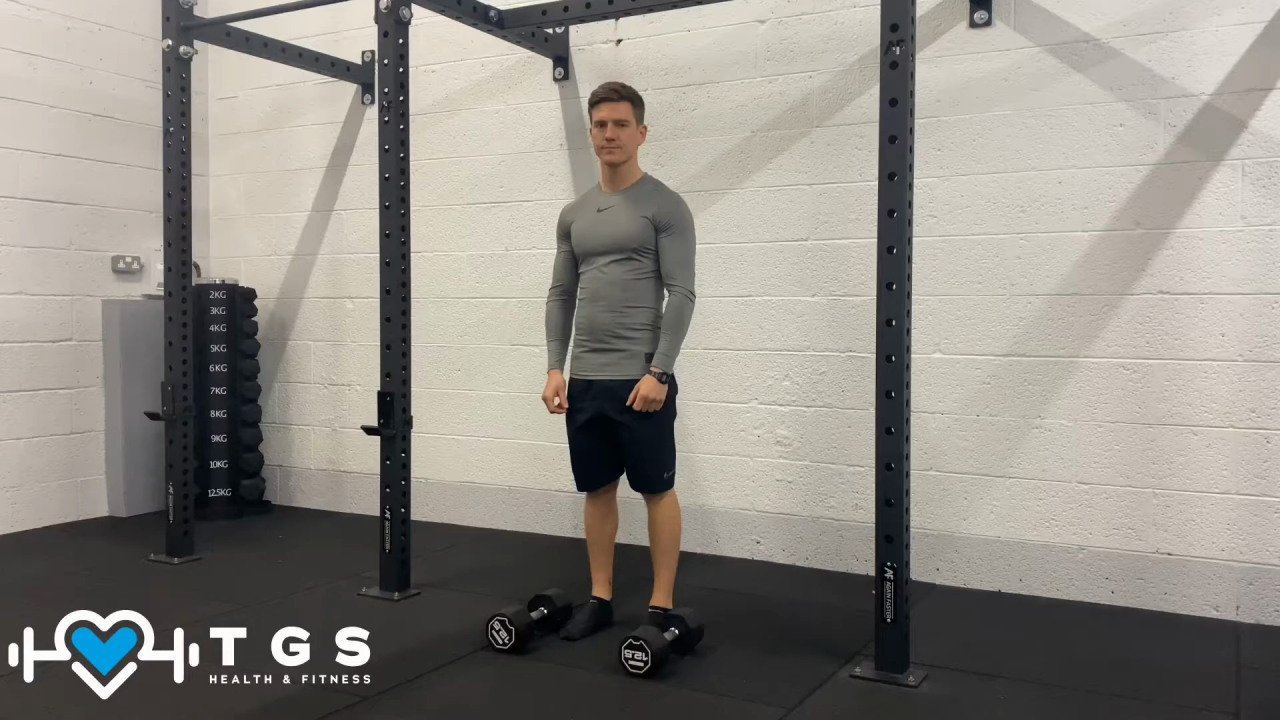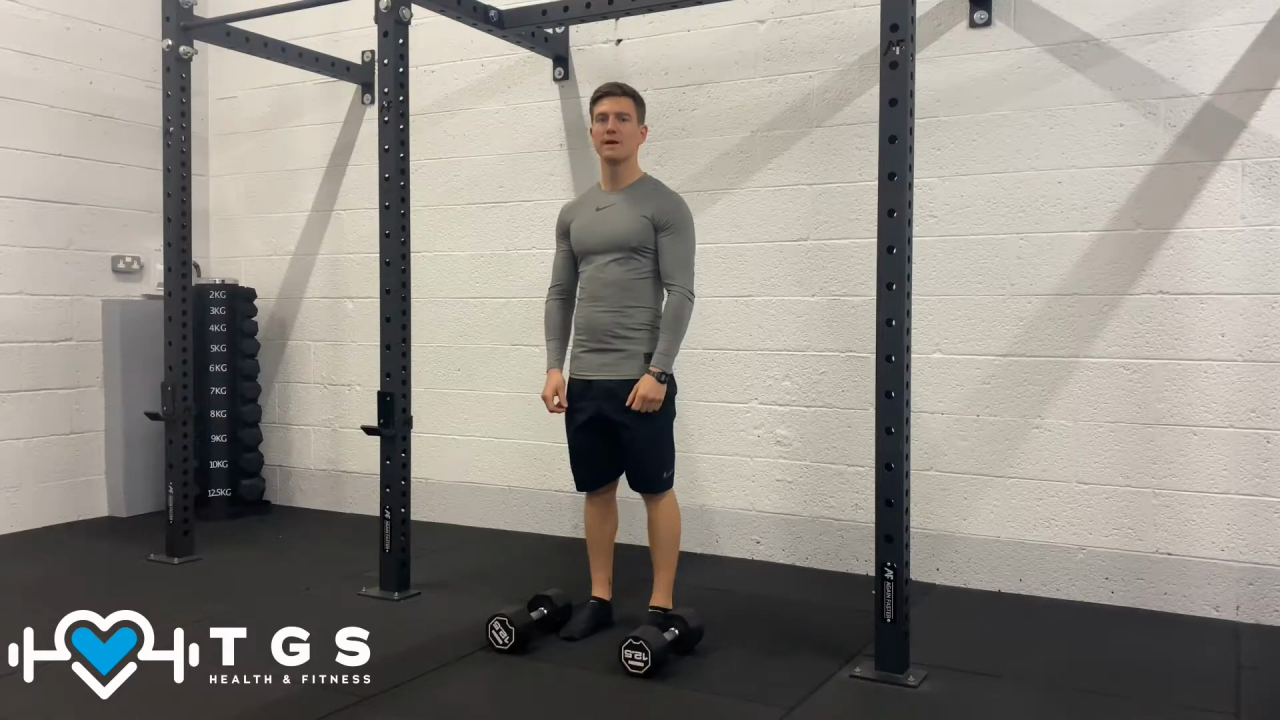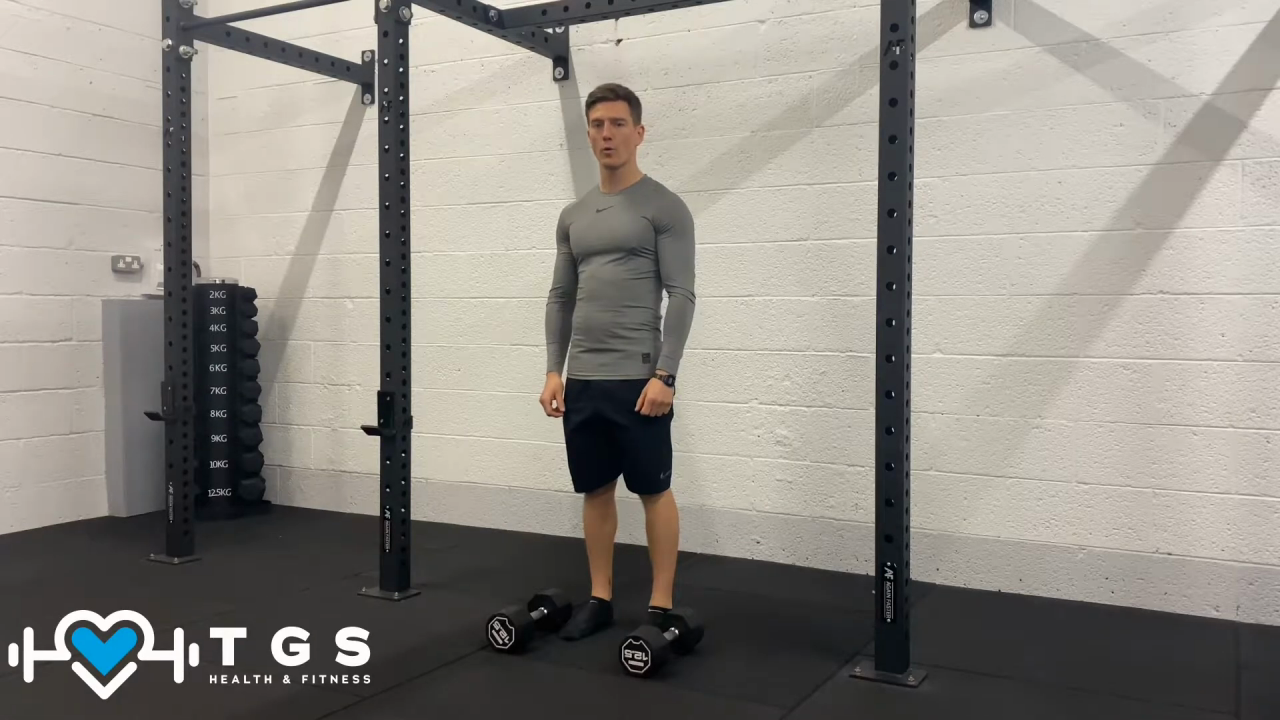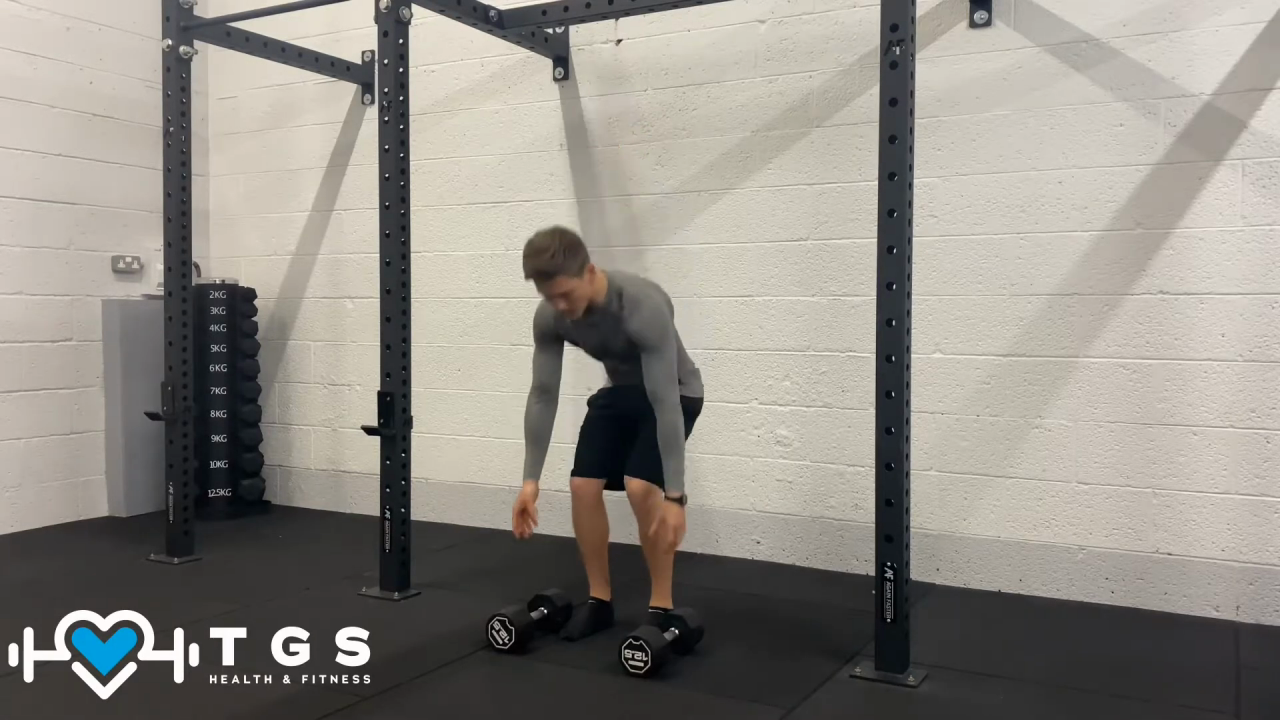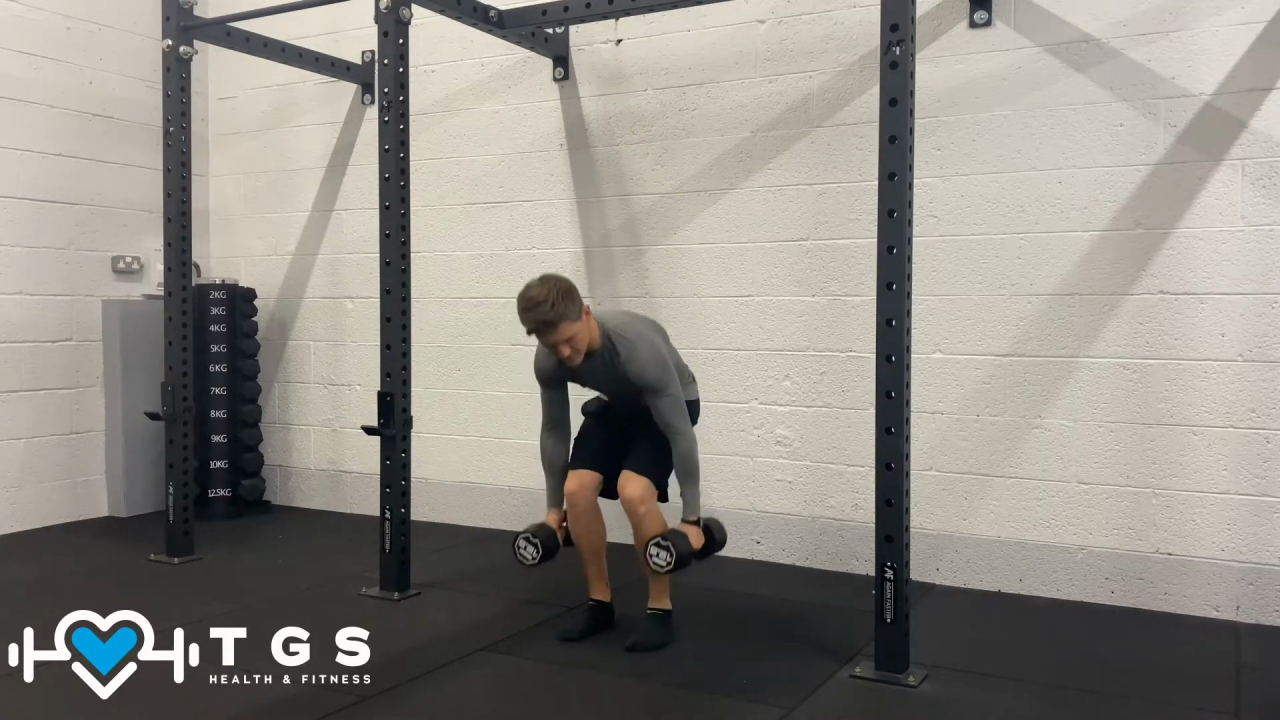
dt=1s
person 1, frame 1
left shoulder: (665, 206)
right shoulder: (574, 213)
left elbow: (681, 294)
right elbow: (561, 295)
left wrist: (659, 371)
right wrist: (555, 367)
left hip: (641, 376)
right hip: (585, 379)
left knee: (656, 489)
right knee: (597, 489)
left ankle: (661, 606)
right ankle: (600, 598)
person 1, frame 2
left shoulder: (665, 206)
right shoulder: (573, 213)
left elbow: (680, 294)
right elbow: (559, 294)
left wrist: (658, 371)
right wrist: (554, 366)
left hip: (640, 377)
right hip: (584, 379)
left knee: (656, 489)
right knee: (597, 489)
left ankle: (661, 606)
right ankle: (600, 599)
person 1, frame 3
left shoulder: (664, 207)
right shoulder: (573, 215)
left elbow: (681, 297)
right elbow: (560, 297)
left wrist: (664, 374)
right wrist: (553, 370)
left hip: (638, 378)
right hip: (582, 380)
left knee: (653, 490)
right knee: (595, 490)
left ankle: (661, 606)
right ankle: (600, 598)
person 1, frame 4
left shoulder: (643, 307)
right shoulder: (549, 316)
left elbow: (665, 402)
right elbow: (542, 394)
left wrist: (674, 496)
right wrist: (530, 480)
left hip: (675, 391)
right hip: (618, 392)
left knee: (640, 487)
right knee: (583, 486)
left ankle: (662, 608)
right ankle: (599, 600)
person 1, frame 5
left shoulder: (639, 347)
right shoulder: (548, 360)
left elbow: (680, 433)
right elbow: (554, 428)
left wrist: (690, 518)
right wrist: (553, 506)
left hip: (672, 406)
right hip: (613, 405)
left knee: (635, 492)
right knee: (579, 490)
left ankle: (661, 609)
right ankle: (600, 602)
